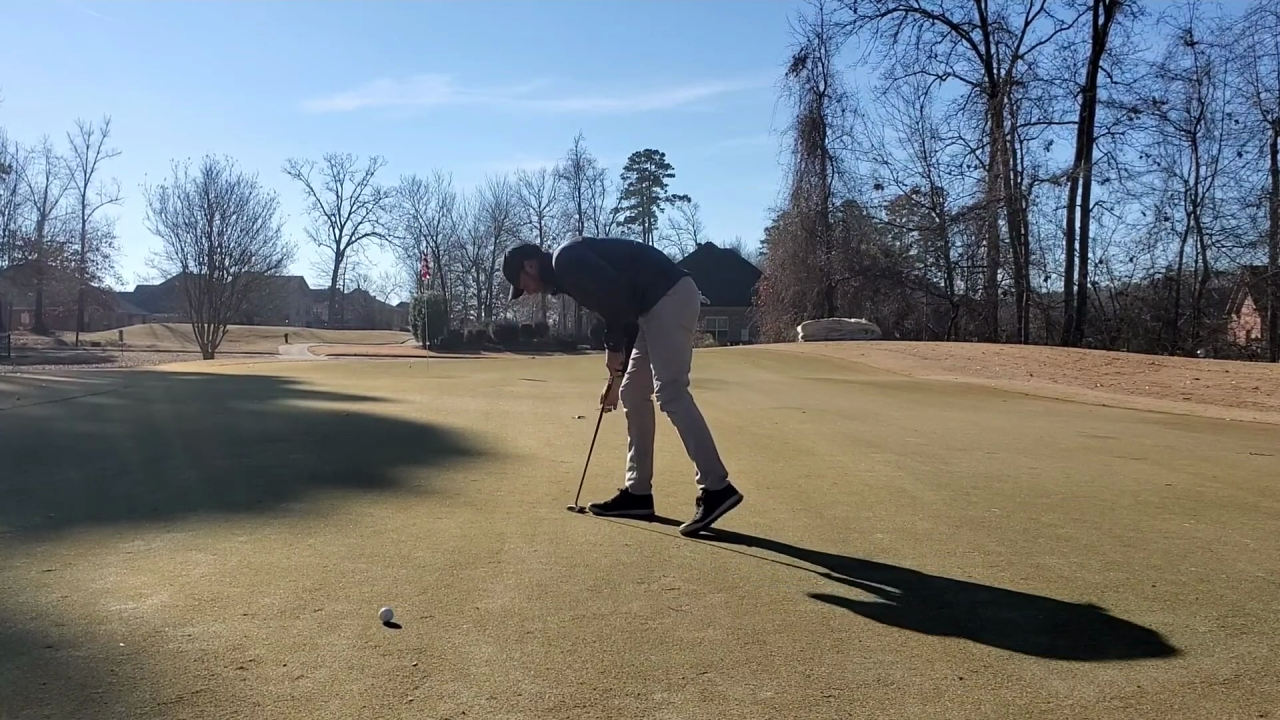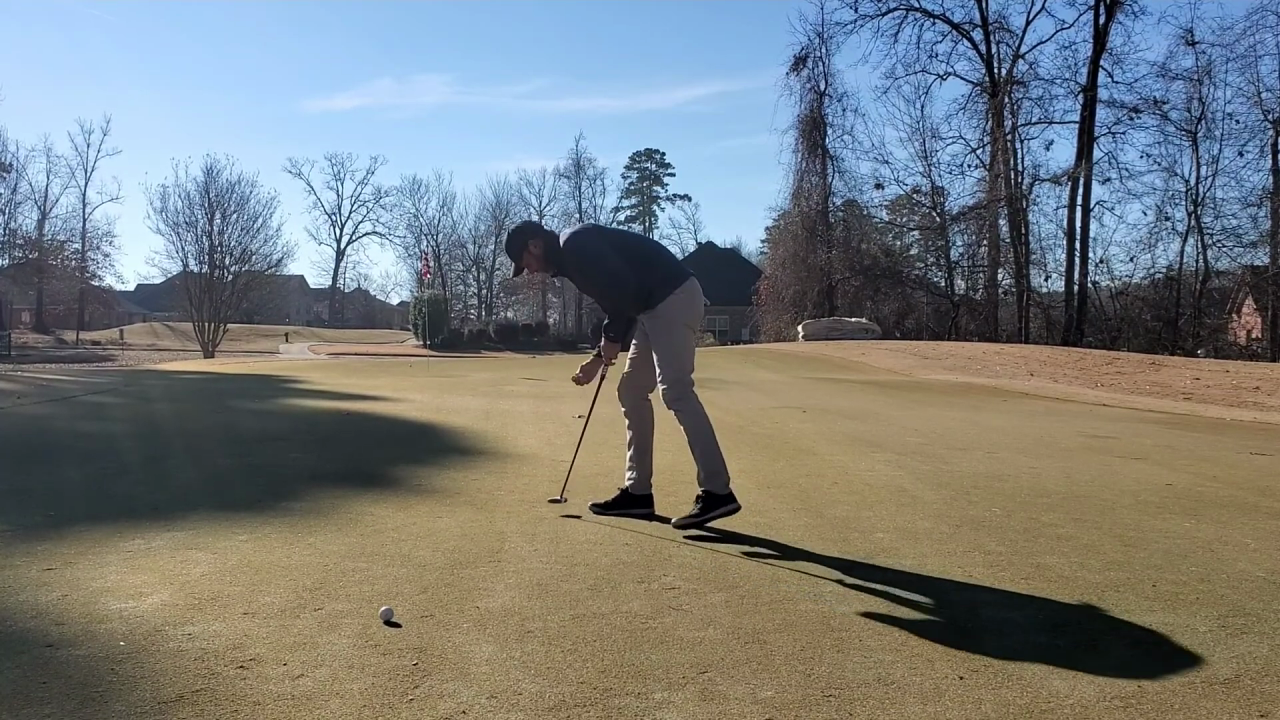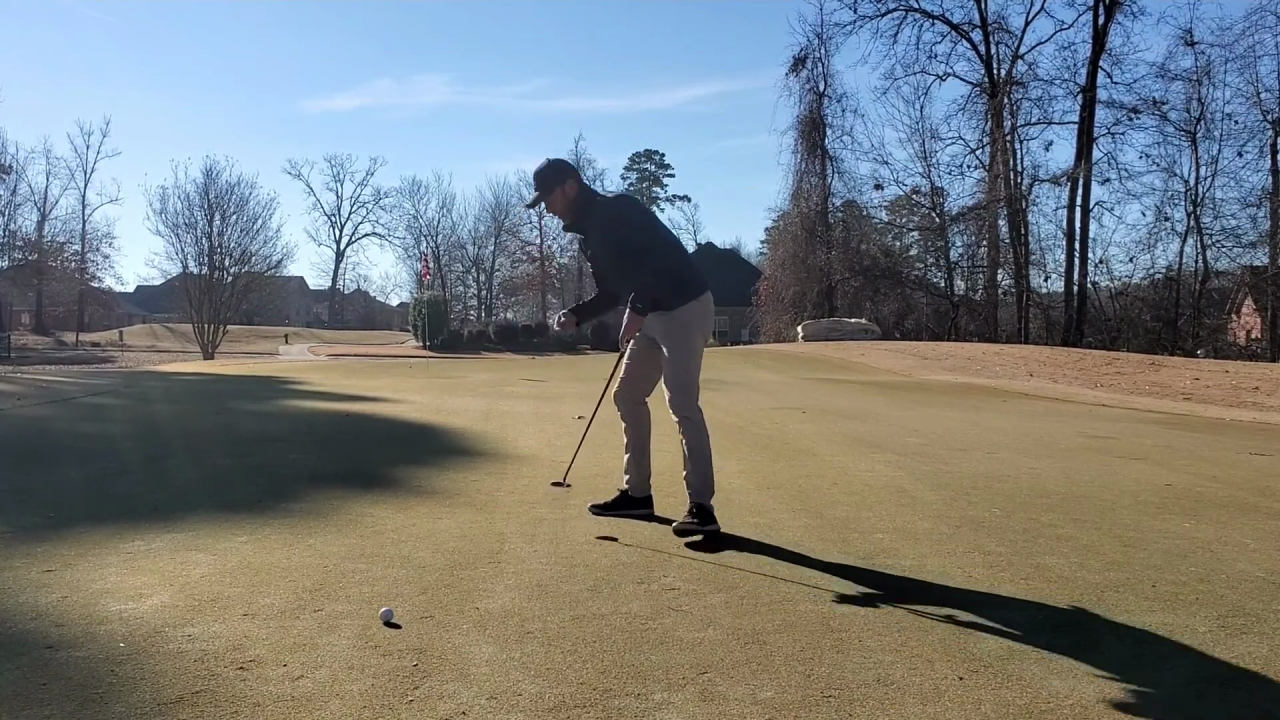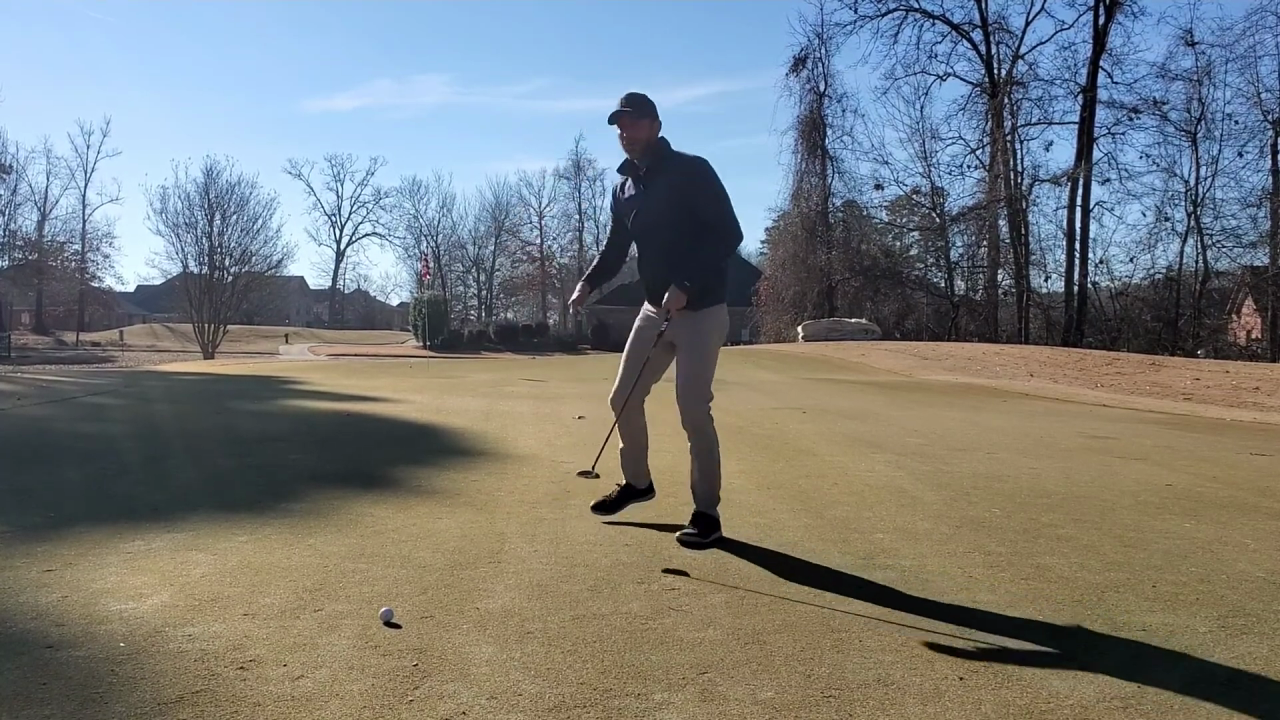
dt=0.3s
person 1, frame 1
left shoulder: (565, 260)
right shoulder: (567, 273)
left elbow: (617, 289)
right elbow: (620, 313)
left wrist: (613, 348)
right wrist: (617, 376)
left hip: (670, 297)
right hip: (660, 305)
left knee: (670, 393)
right knee: (633, 394)
left ankle: (716, 488)
right ankle: (637, 492)
person 1, frame 2
left shoulder: (576, 243)
right shoulder: (570, 261)
left elbow: (622, 284)
right elbow: (618, 306)
left wrist: (611, 337)
right wrist: (598, 359)
left hip: (674, 299)
right hip: (655, 307)
left knee: (675, 391)
right knee: (631, 392)
left ankle: (717, 493)
right ankle: (638, 492)
person 1, frame 3
left shoulder: (618, 209)
right shoulder: (588, 231)
left elbow: (665, 258)
right elbow: (610, 292)
left wrist: (638, 308)
right wrist: (575, 315)
left hip: (686, 306)
right hip: (653, 313)
left knee: (681, 398)
right knee: (627, 394)
left ankle: (702, 505)
right ankle: (637, 493)
person 1, frame 4
left shoulder: (693, 172)
right shoulder: (624, 187)
left elbow: (728, 236)
right elbow: (615, 248)
left wrist: (685, 285)
right wrist: (588, 283)
left hip: (702, 309)
right hip: (654, 308)
left knee: (693, 409)
right knee: (624, 397)
left ankle: (706, 514)
right ankle: (636, 482)
